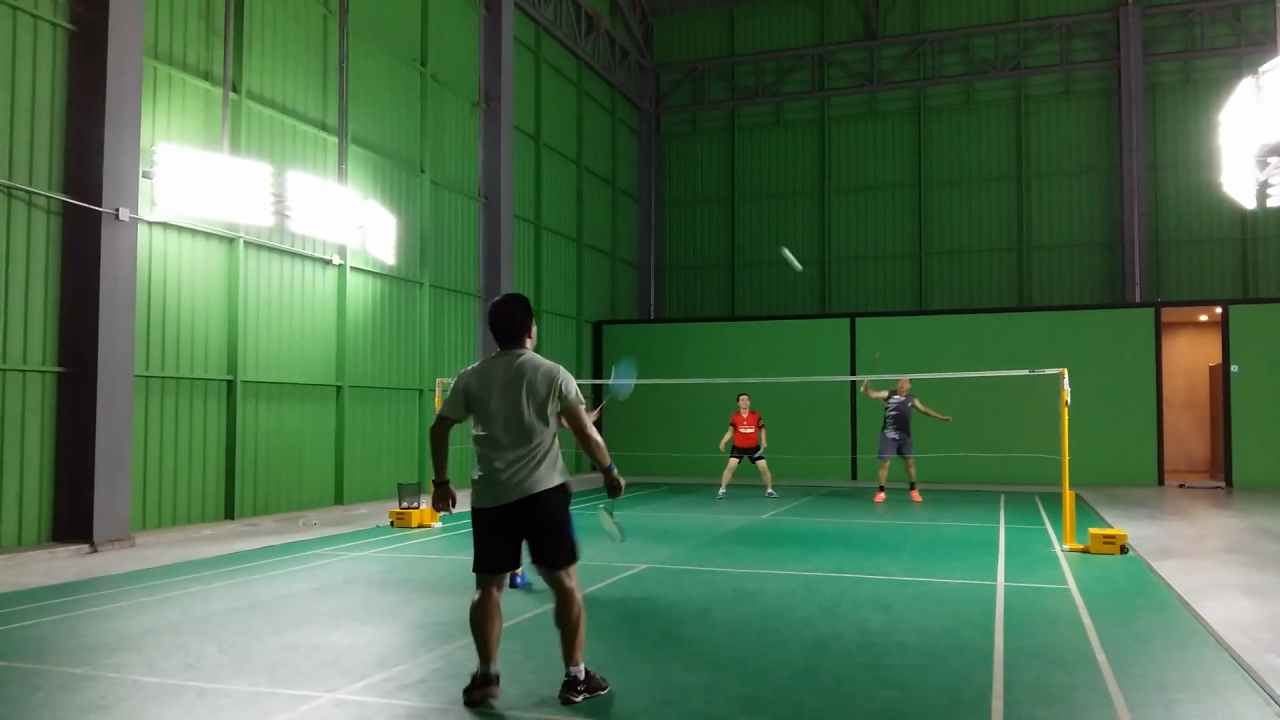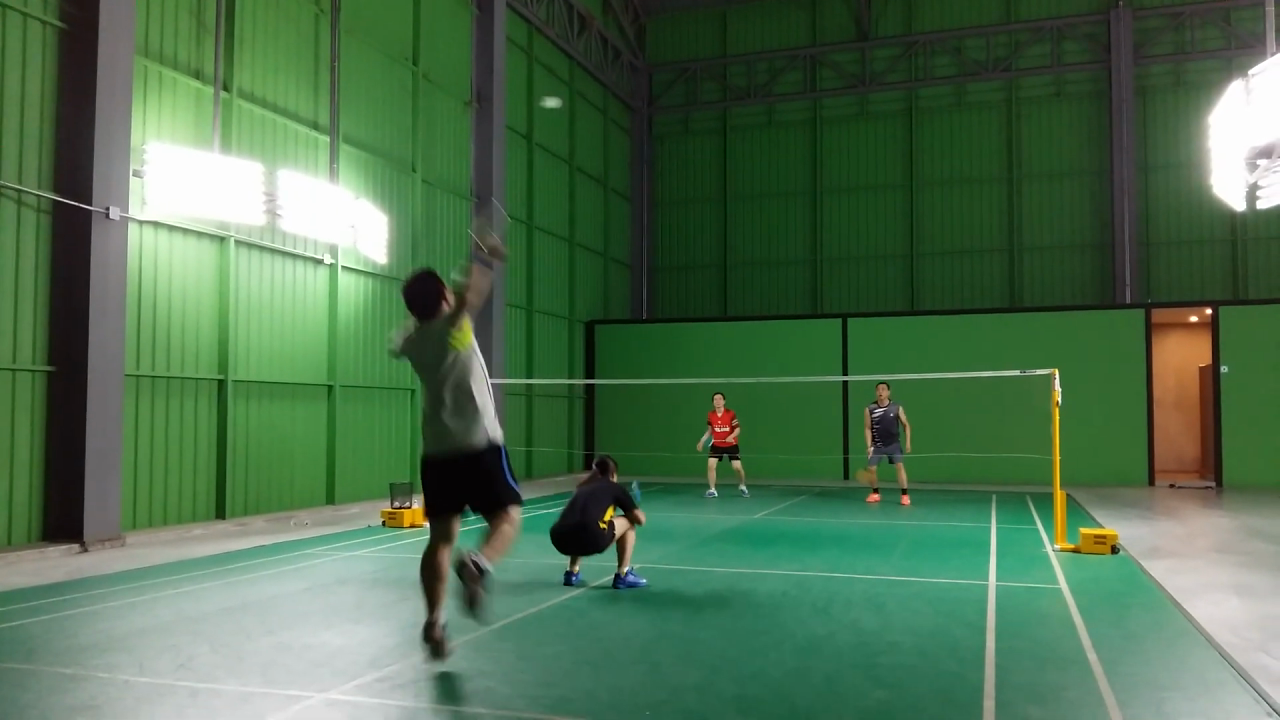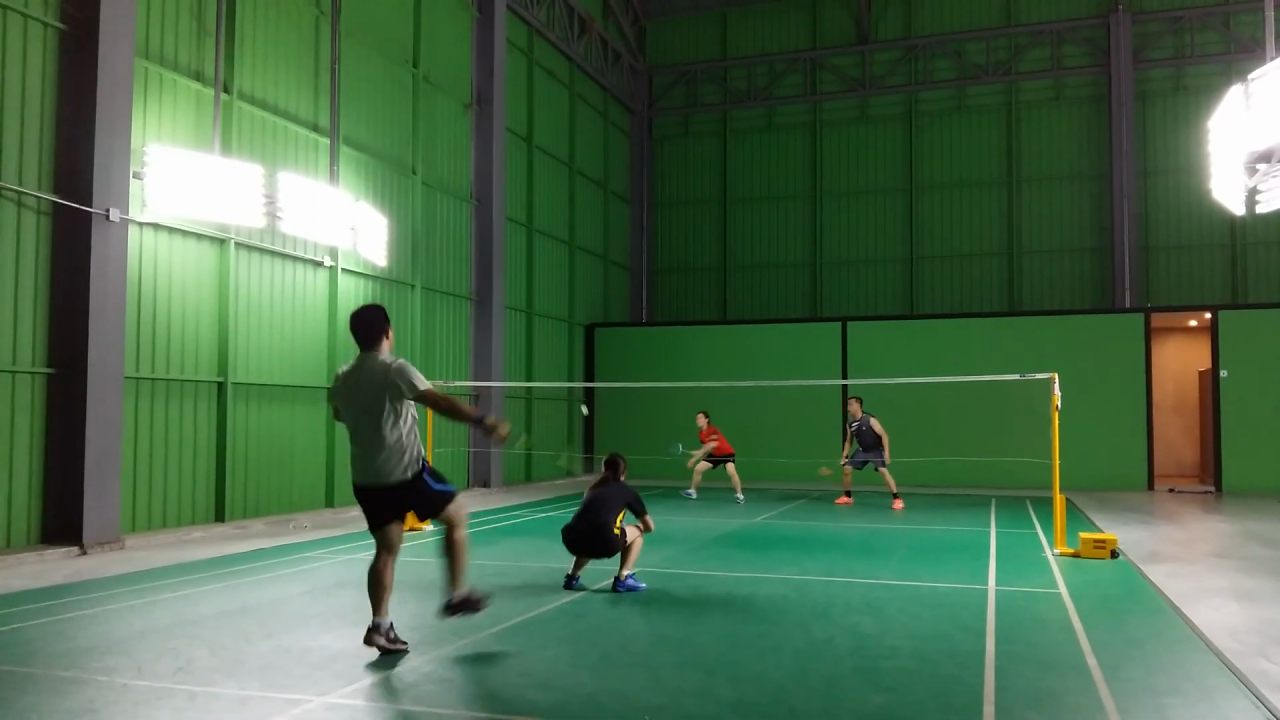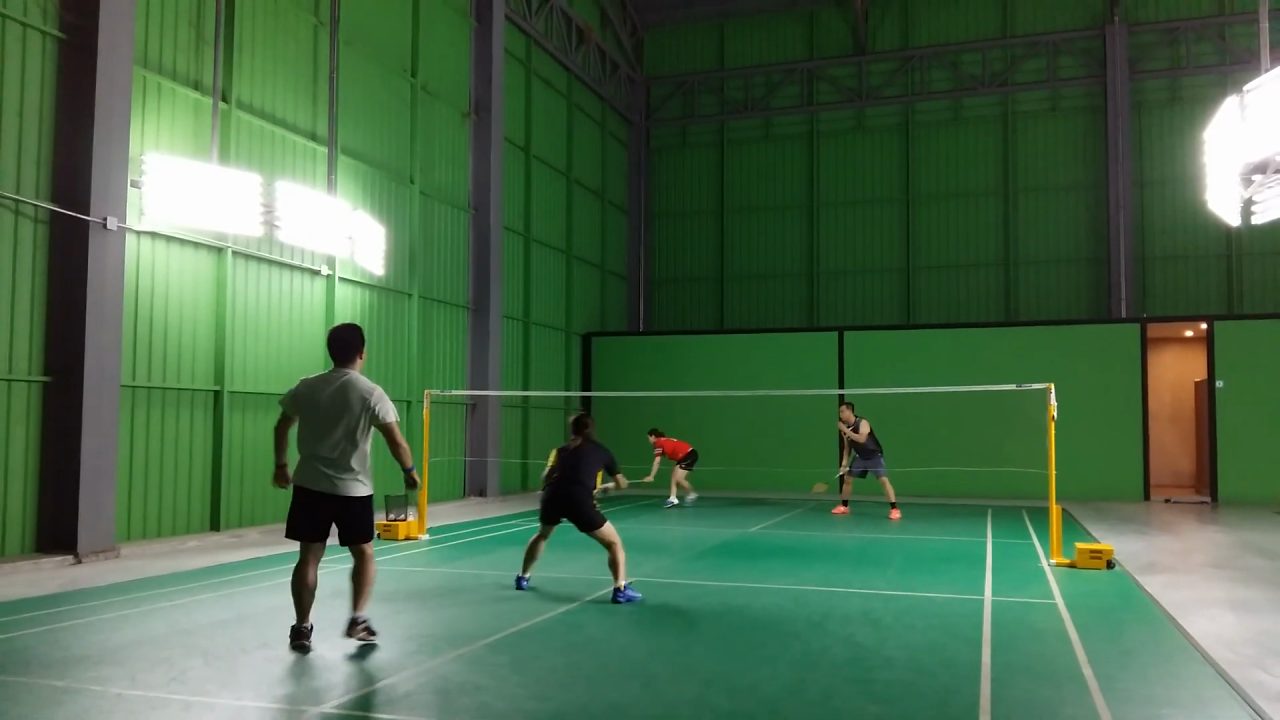
dt=0.5s
person 1, frame 1
left shoulder: (470, 379)
right shoulder: (553, 374)
left elbow: (439, 430)
right elbow: (585, 431)
left wrist: (440, 482)
right wrist: (610, 471)
left hip: (490, 498)
right hip: (541, 492)
left knee: (488, 589)
right knee: (566, 584)
left ankle: (486, 675)
right ankle: (576, 677)
person 1, frame 2
left shoulder: (413, 340)
right shoulder: (450, 328)
right elbow: (471, 290)
right wrist: (484, 254)
left hip: (437, 453)
right hip: (478, 445)
left knee: (441, 539)
right knee: (506, 519)
left ankle: (435, 624)
right ankle: (476, 564)
person 1, frame 3
left shoulder: (342, 378)
right shoulder: (396, 370)
right elbow: (441, 403)
right wrist: (483, 421)
left hip: (365, 480)
right hip: (404, 474)
left knee: (386, 550)
right knee: (455, 514)
left ankle: (380, 626)
right ankle: (457, 594)
person 1, frame 4
left shoulder: (306, 387)
right shoulder: (371, 393)
left elbow: (281, 429)
right elbow: (396, 441)
left wrist: (280, 465)
right wrist: (410, 472)
left hip: (309, 486)
right hip: (353, 489)
left knee: (309, 557)
right knee: (363, 554)
left ankle: (302, 627)
right ankle: (358, 618)
